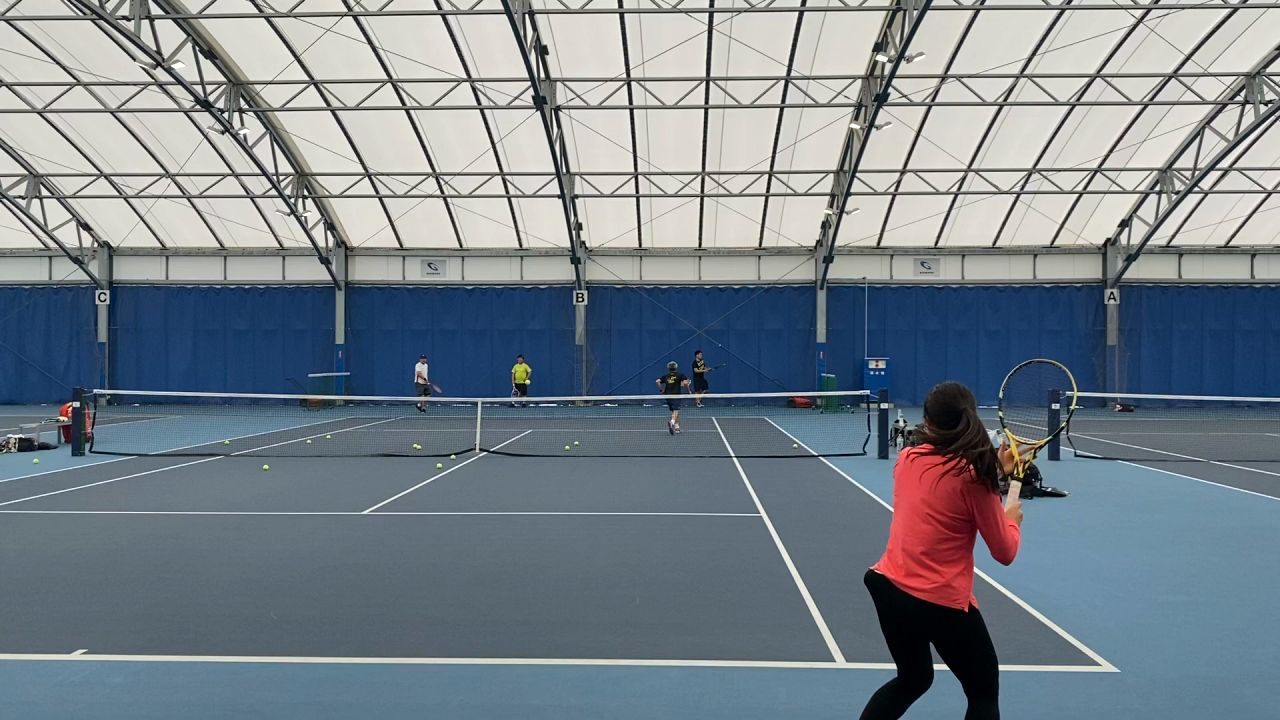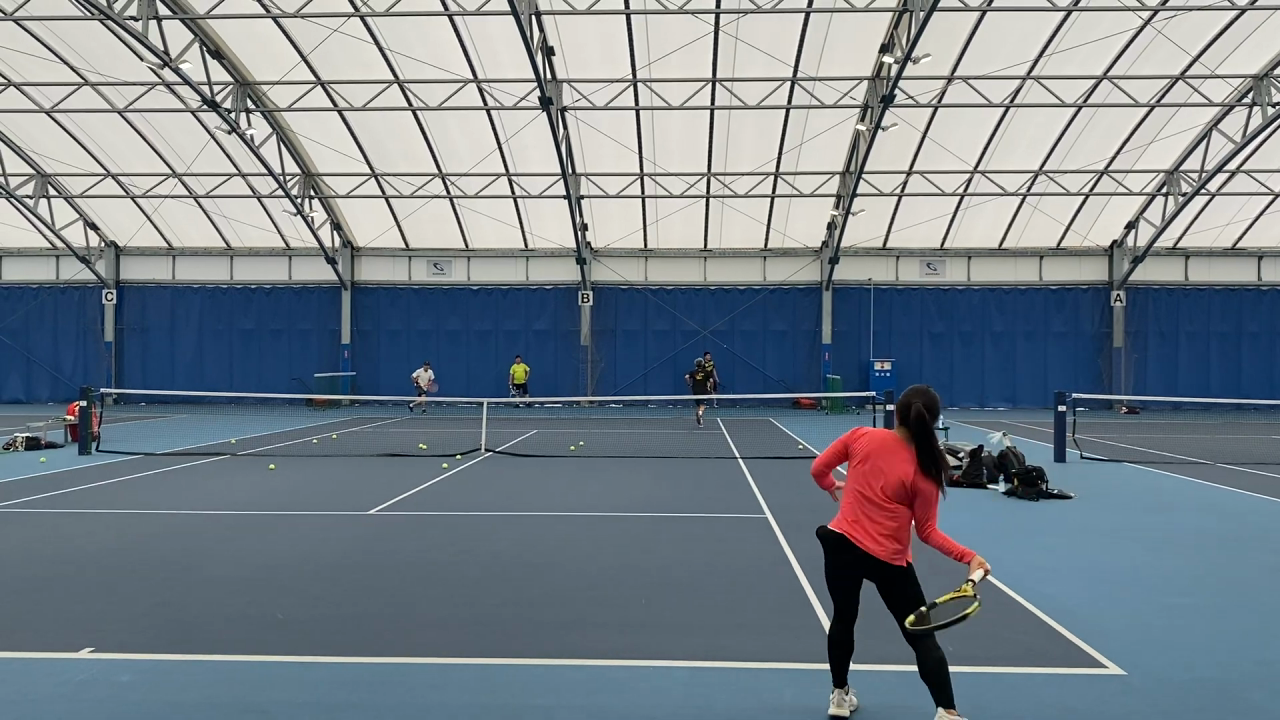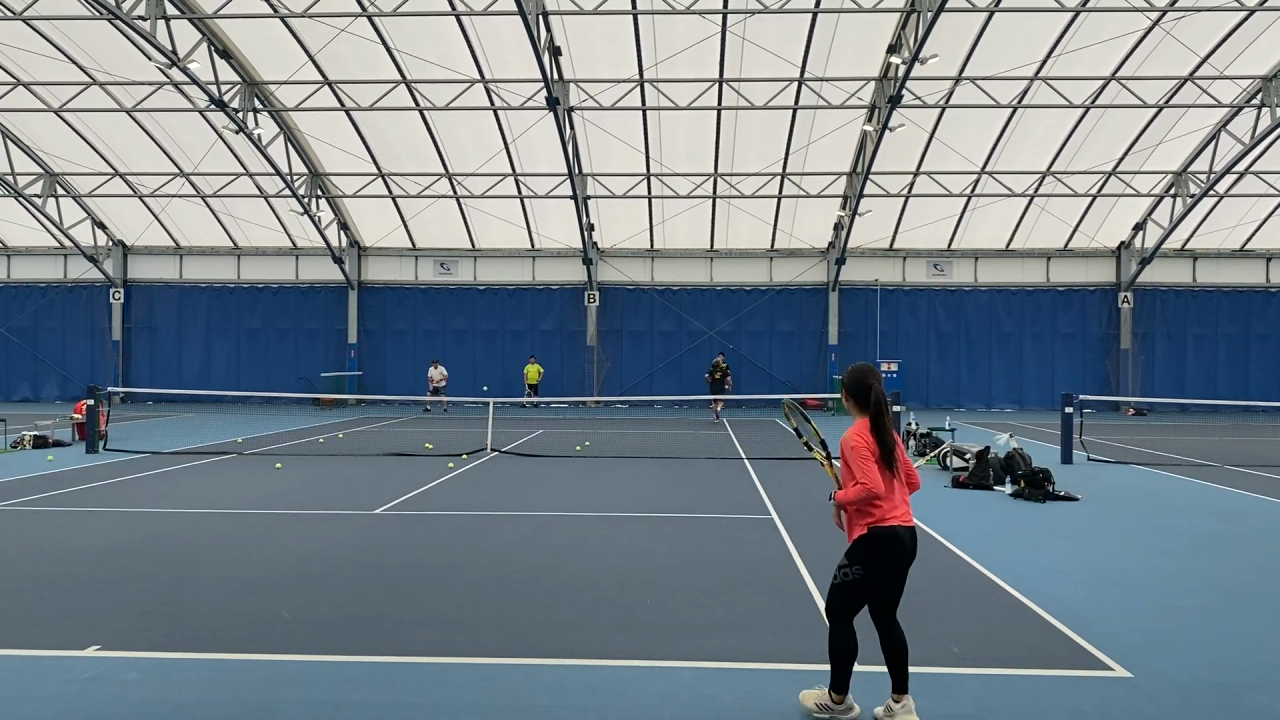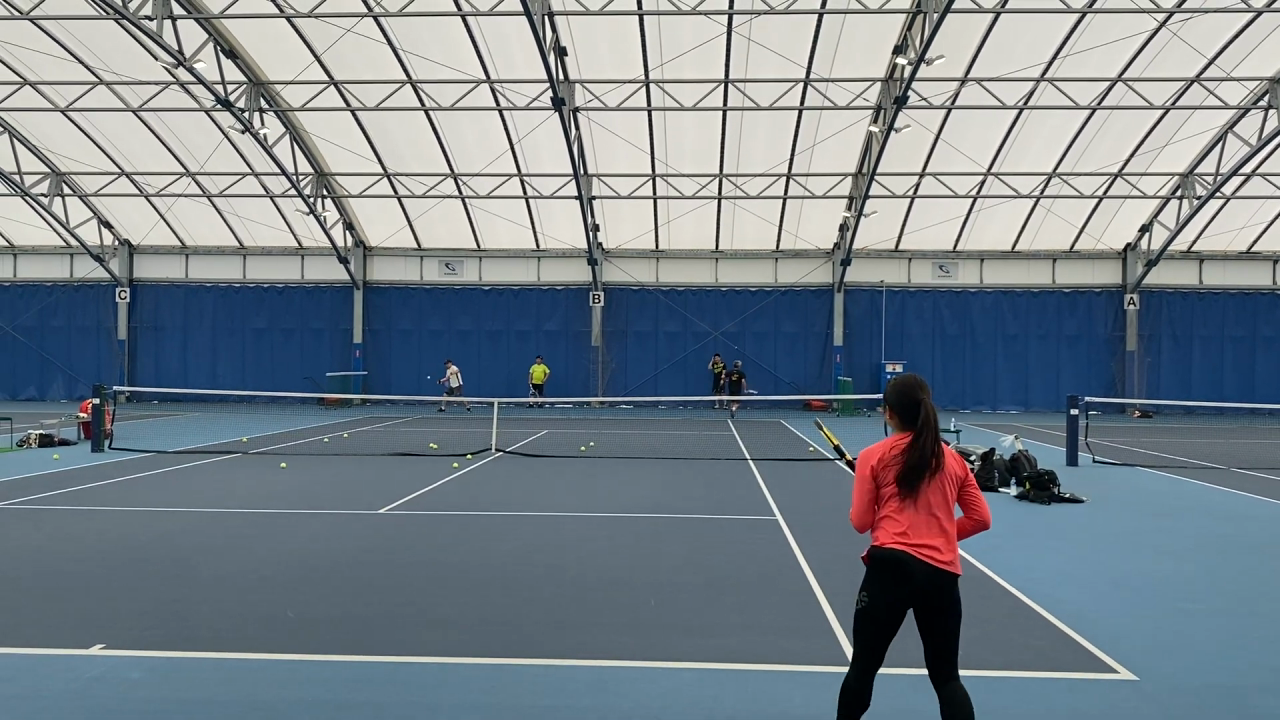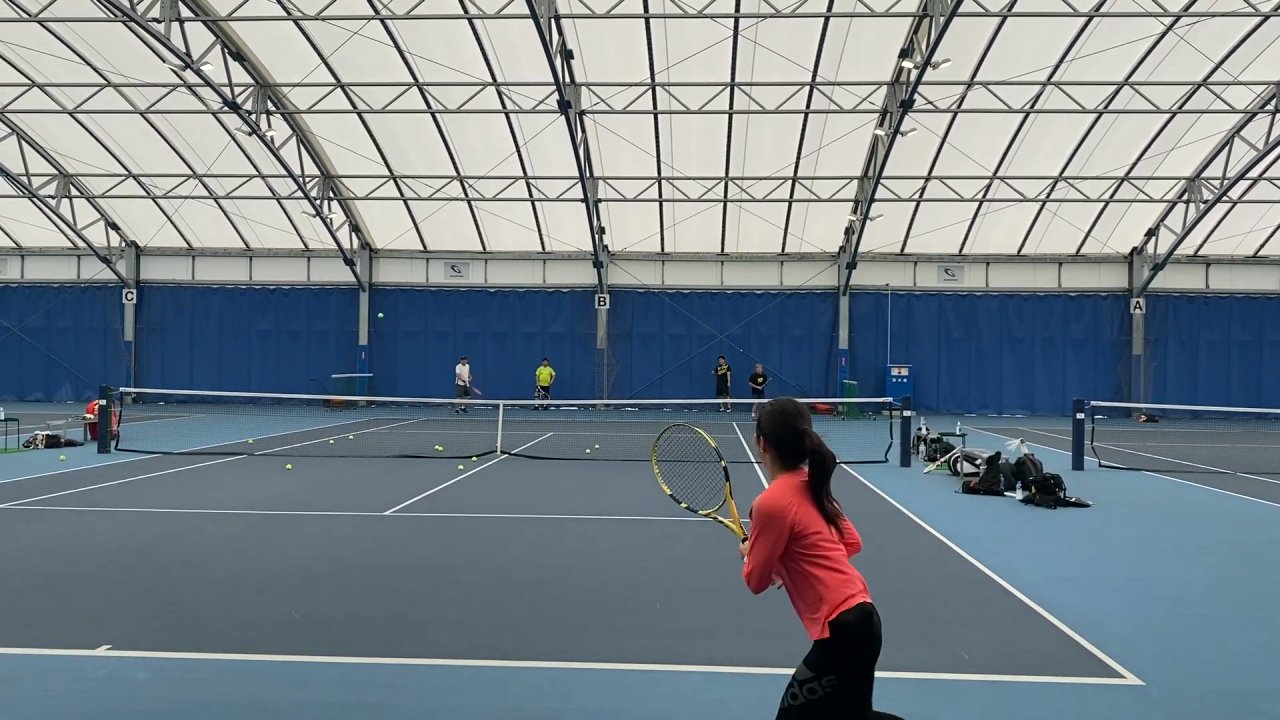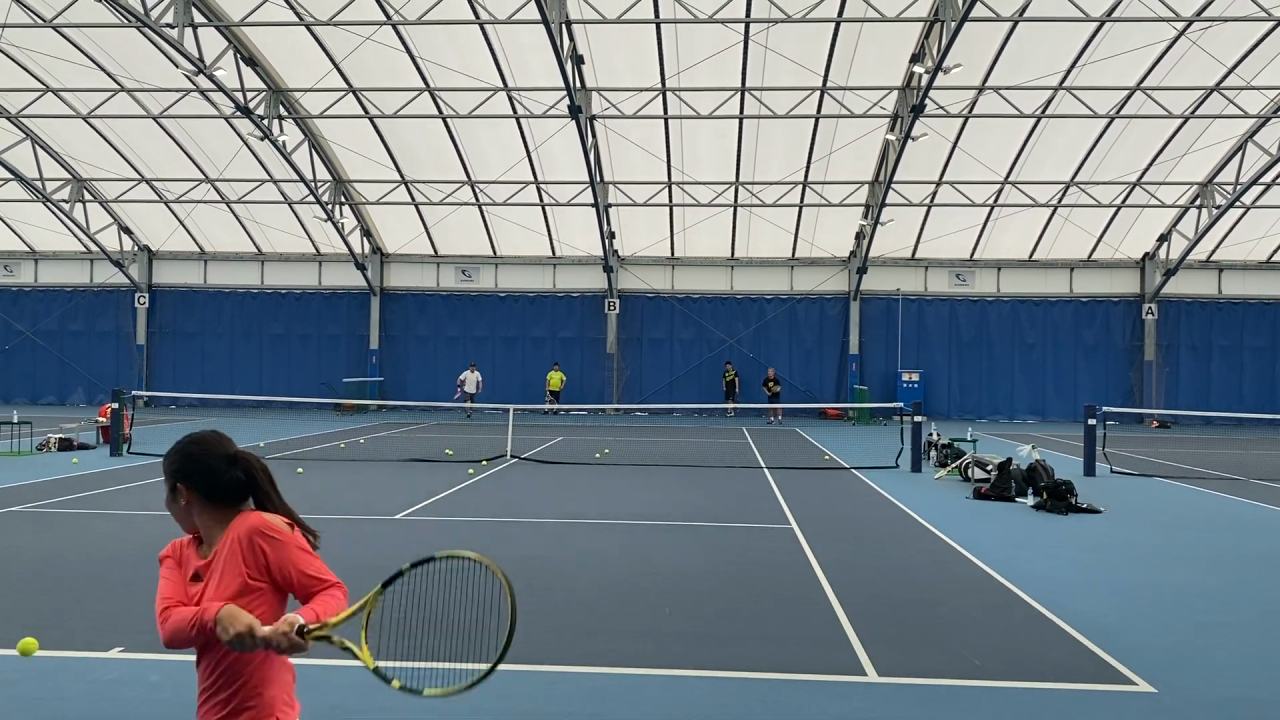
dt=0.7s
person 1, frame 1
left shoulder: (907, 458)
right shoulder: (976, 476)
right elbow: (1004, 553)
left wrist: (992, 465)
right wrist: (1011, 518)
left hip: (889, 591)
right hip: (943, 605)
left knee: (913, 678)
right knee: (983, 692)
person 1, frame 2
left shoulder: (863, 437)
right shoulder: (924, 469)
left elbow: (818, 469)
right elbow: (928, 535)
left wrist: (832, 486)
right wrist: (968, 557)
left hip: (840, 545)
right hip: (888, 561)
left knee: (843, 618)
right knee: (921, 637)
person 1, frame 3
left shoulder: (854, 438)
right shoulder: (890, 434)
left elbow: (870, 489)
right elbow: (912, 482)
left wrist: (838, 496)
left hip: (877, 540)
right hip: (904, 536)
left knee: (839, 614)
right knee: (885, 616)
person 1, frame 4
left shoulder: (873, 457)
right shoulder: (953, 459)
left elbow: (860, 522)
right elbow: (981, 519)
left hip: (892, 566)
right hip: (942, 574)
left knee: (863, 665)
right knee: (946, 676)
person 1, frame 5
left shoulder: (770, 504)
right shoulder: (813, 487)
left elbow: (756, 582)
right elbow: (852, 542)
left wrist: (749, 550)
left hip: (843, 631)
right hip: (854, 617)
person 1, frame 6
left shoulder: (260, 529)
right shoulder: (178, 553)
left elbow: (333, 593)
right elbow: (171, 626)
left wrist: (298, 623)
right wrist: (219, 617)
